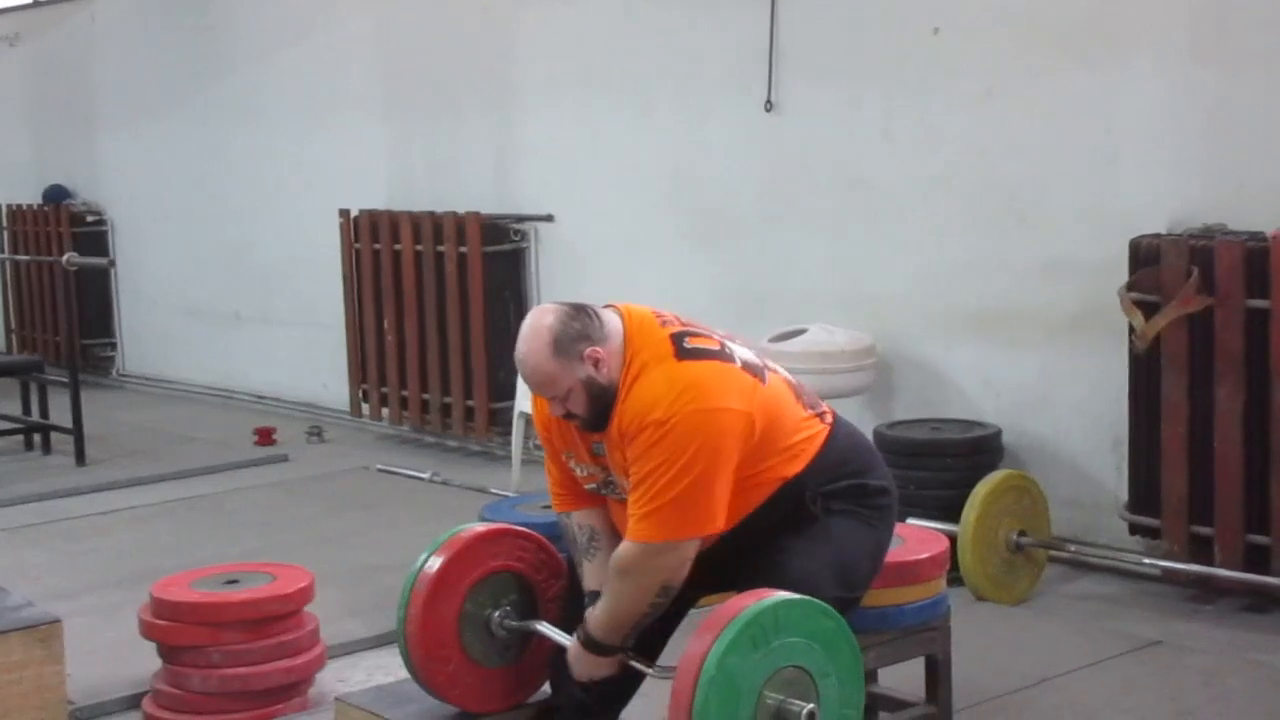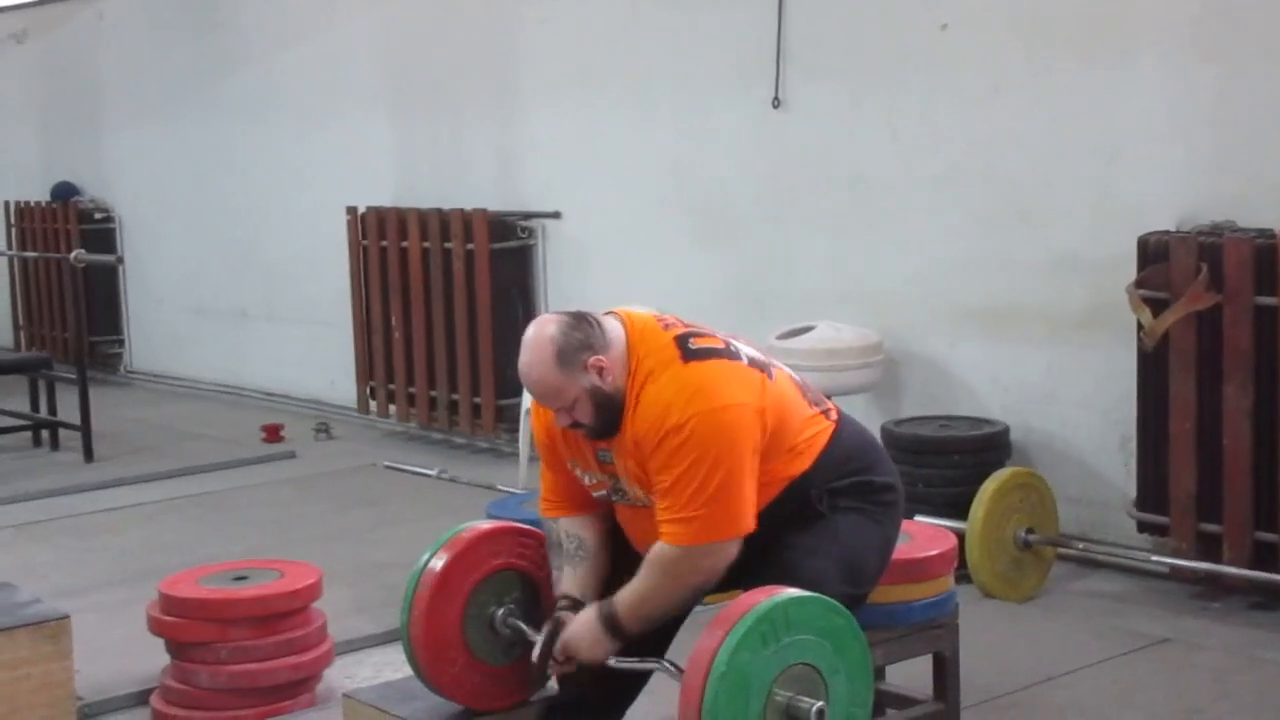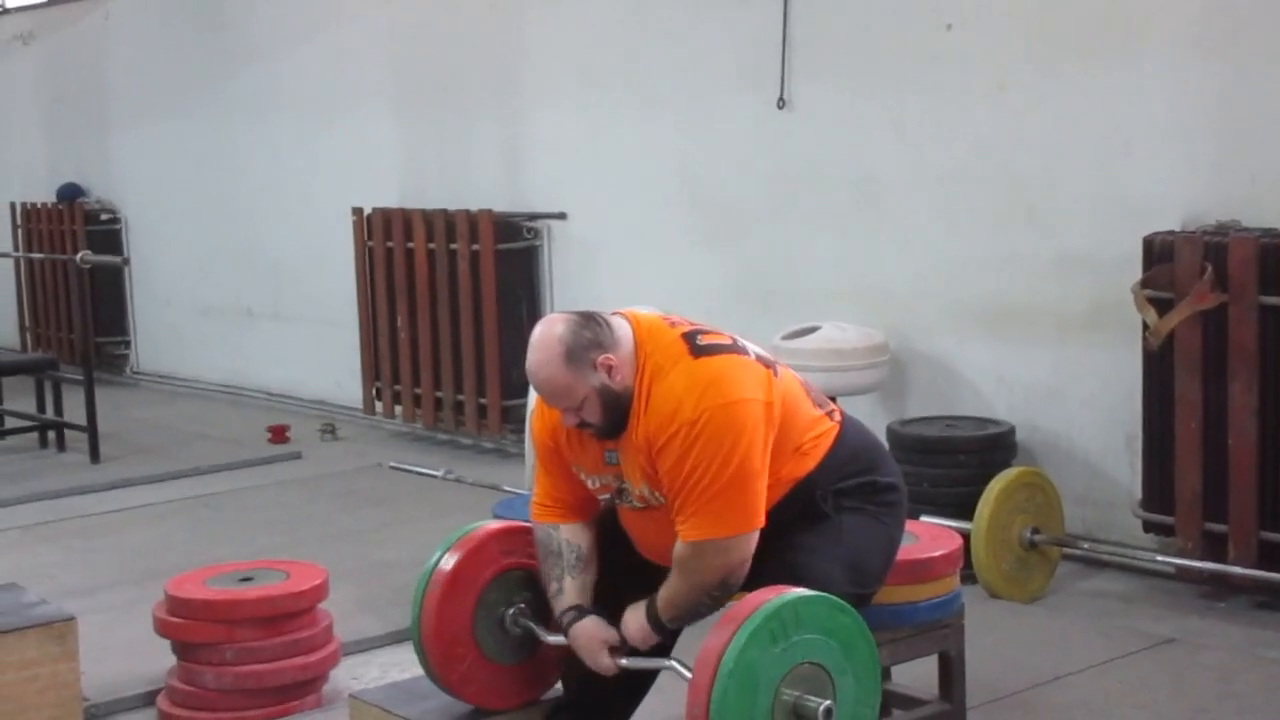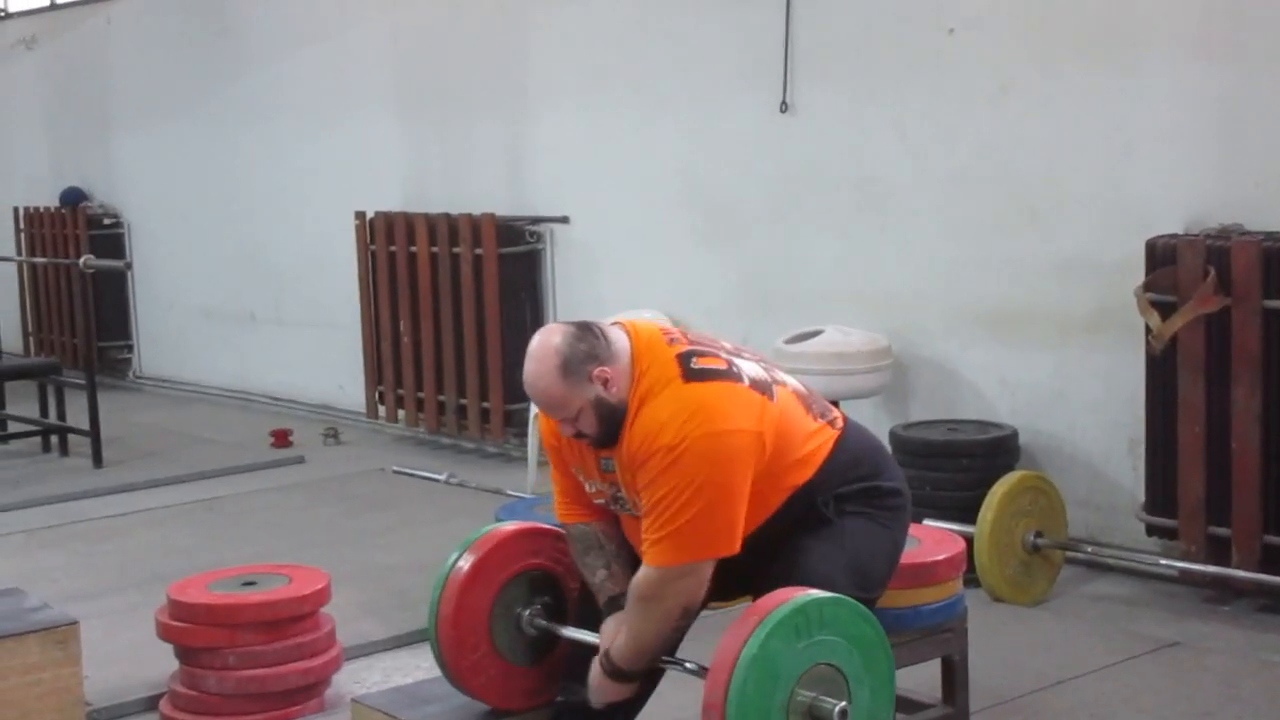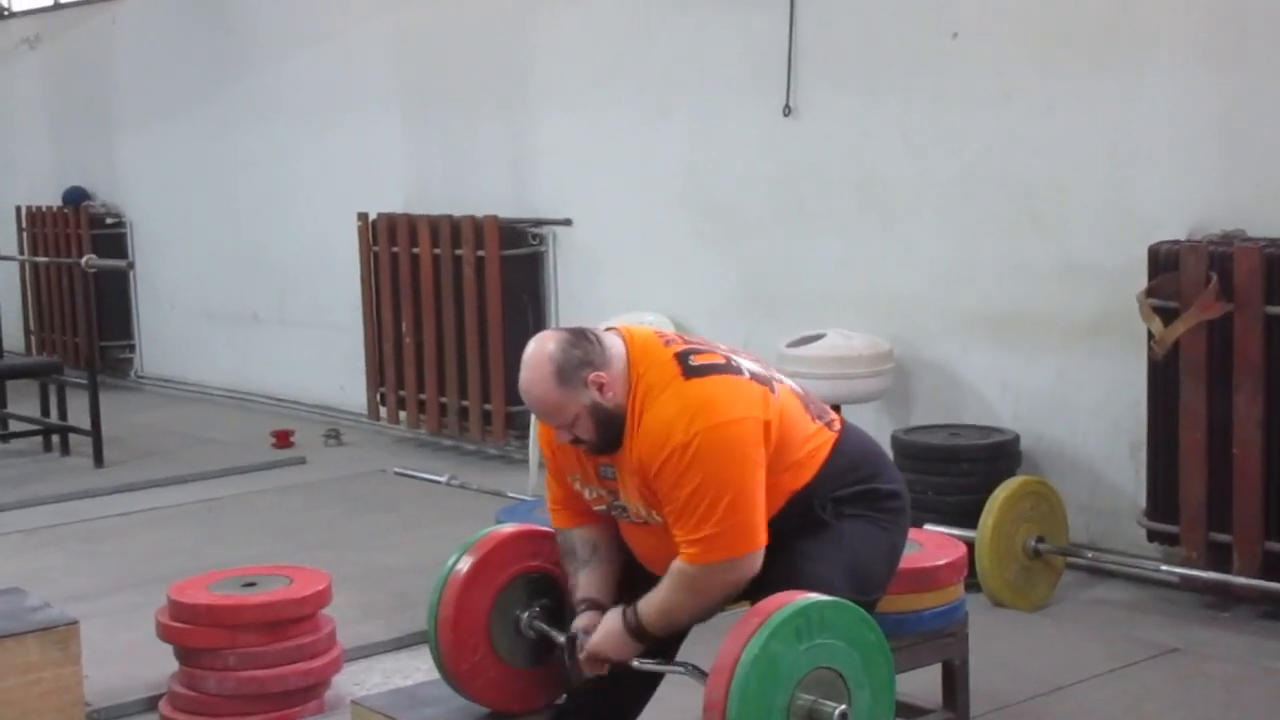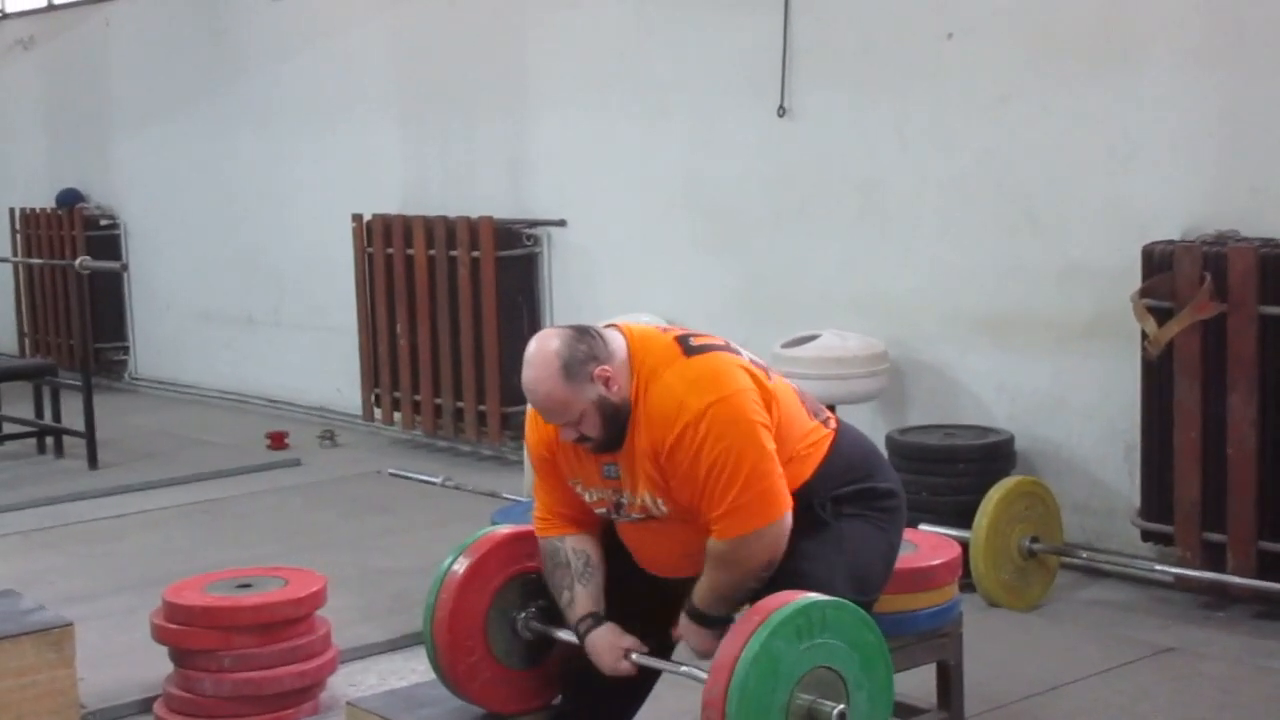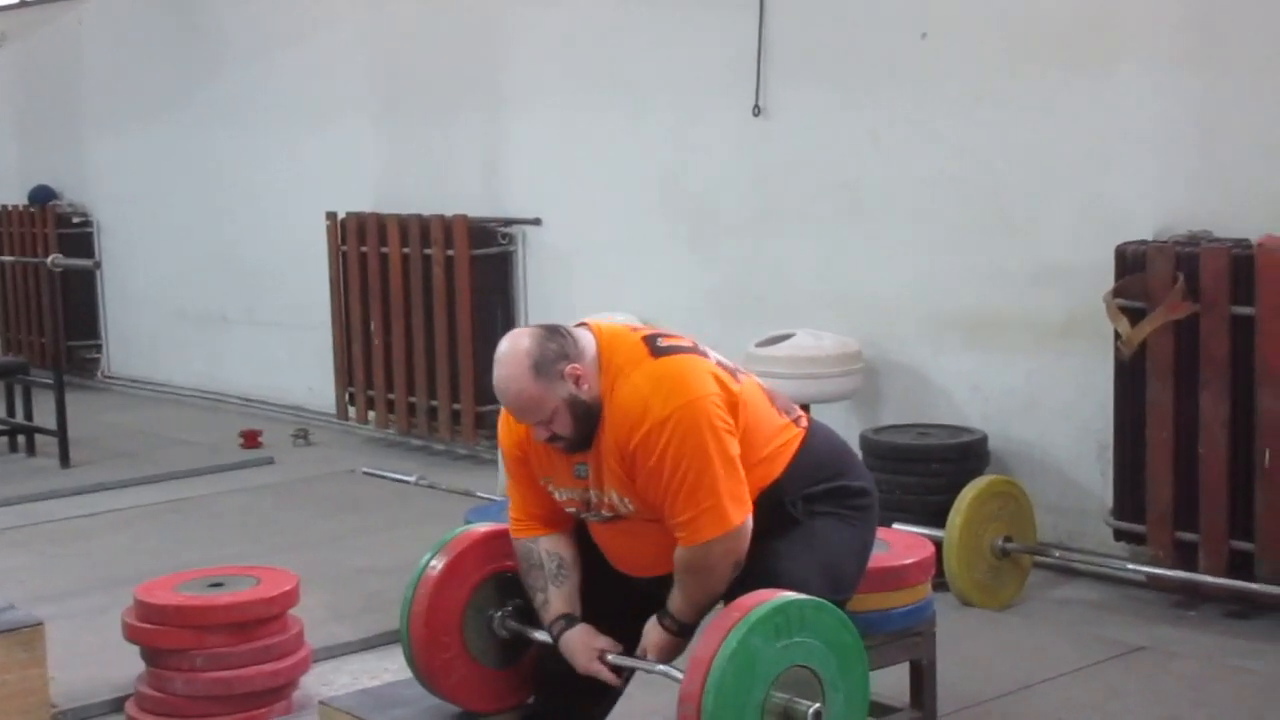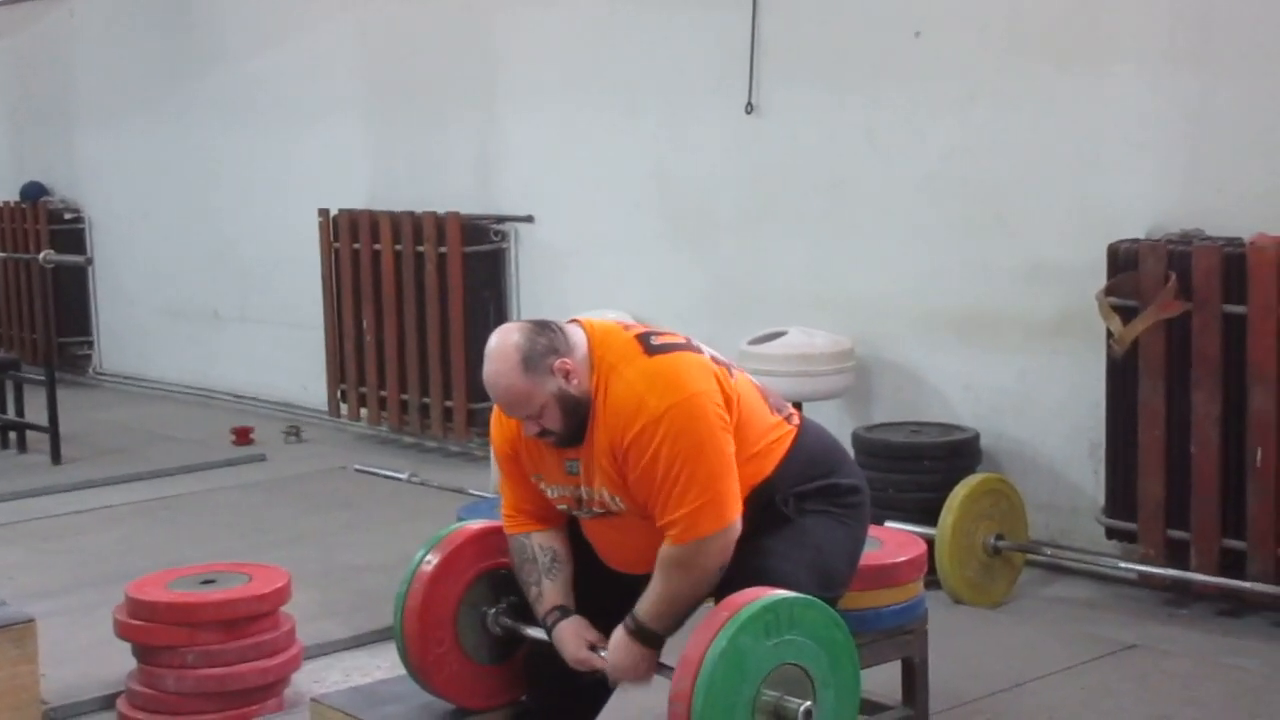
dt=0.5s
person 1, frame 1
left shoulder: (682, 394)
right shoulder: (562, 378)
left elbow: (658, 558)
right elbow: (581, 496)
left wrist: (599, 643)
right wrist: (597, 602)
right knee: (585, 618)
person 1, frame 2
left shoulder: (695, 394)
right shoulder: (566, 386)
left elbow: (698, 555)
right elbow: (572, 508)
left wrist: (610, 624)
right wrist: (570, 607)
right knee: (613, 598)
person 1, frame 3
left shoulder: (703, 391)
right shoulder: (567, 389)
left elbow: (723, 554)
right elbow: (560, 512)
left wrist: (657, 617)
right wrist: (576, 616)
right knee: (600, 619)
person 1, frame 4
left shoulder: (693, 413)
right shoulder: (570, 398)
left elbow: (676, 579)
right elbow: (585, 511)
left wrist: (622, 668)
right wrist: (616, 607)
right knee: (601, 612)
person 1, frame 5
left shoulder: (696, 410)
right shoulder: (566, 404)
left elbow: (724, 566)
right elbow: (578, 515)
left wrist: (636, 626)
right wrist: (589, 607)
person 1, frame 6
left shoulder: (699, 390)
right shoulder: (560, 402)
left elbow: (754, 537)
right elbow: (562, 524)
left wrist: (705, 614)
right wrist: (589, 624)
person 1, frame 7
left shoulder: (666, 393)
right shoulder: (529, 406)
left elbow: (720, 540)
right elbow: (540, 525)
left wrist: (675, 623)
right wrist: (565, 625)
person 1, frame 8
left shoulder: (660, 389)
right shoulder: (521, 401)
left elbow: (705, 539)
right elbow: (532, 520)
left wrist: (640, 633)
right wrist: (558, 616)
